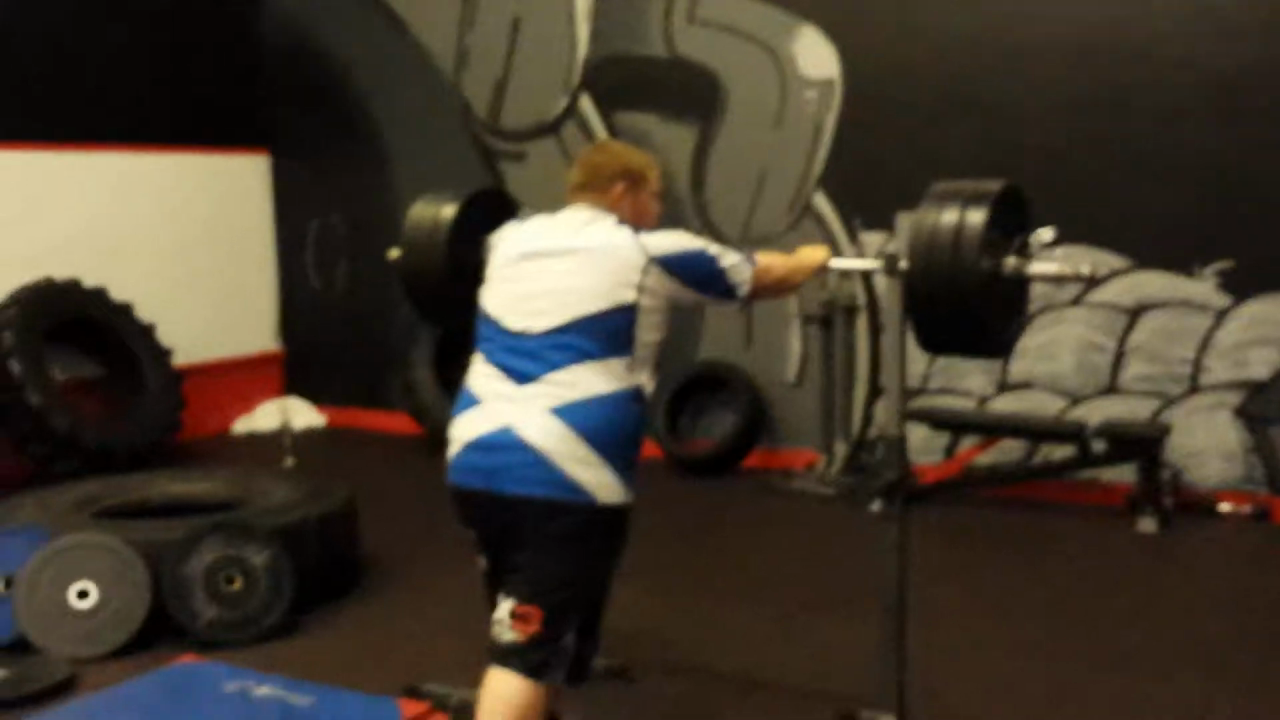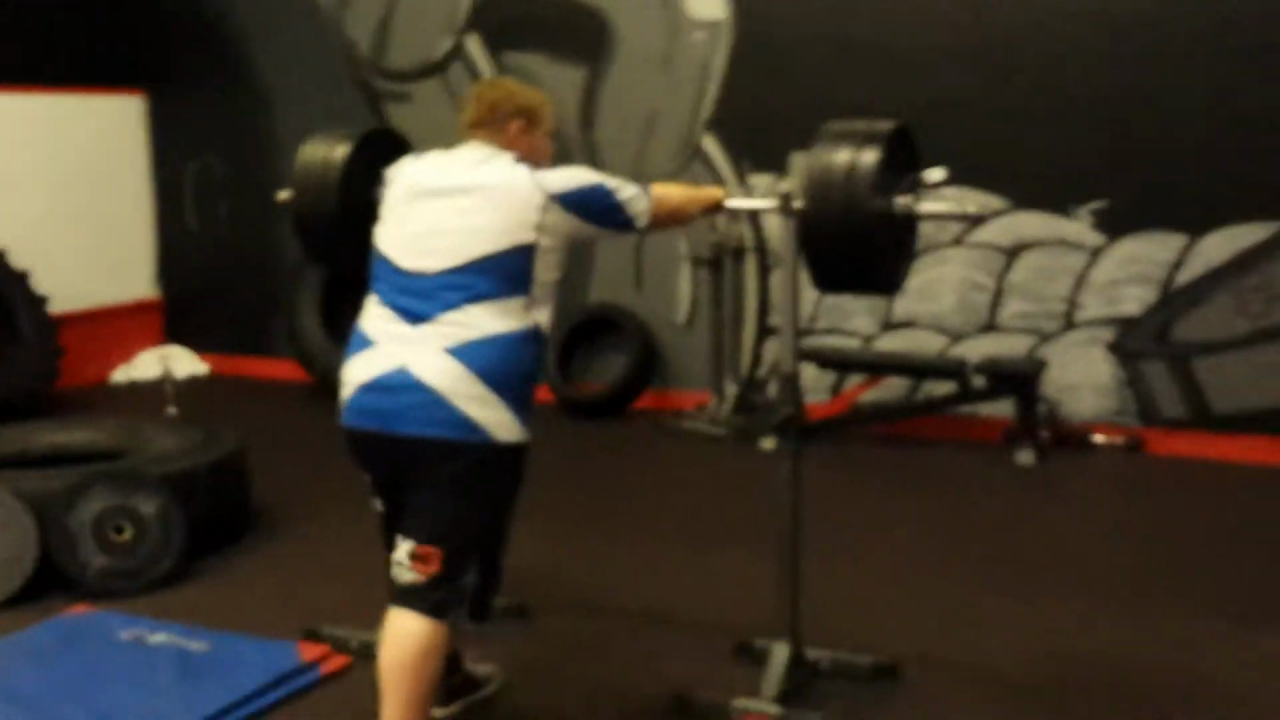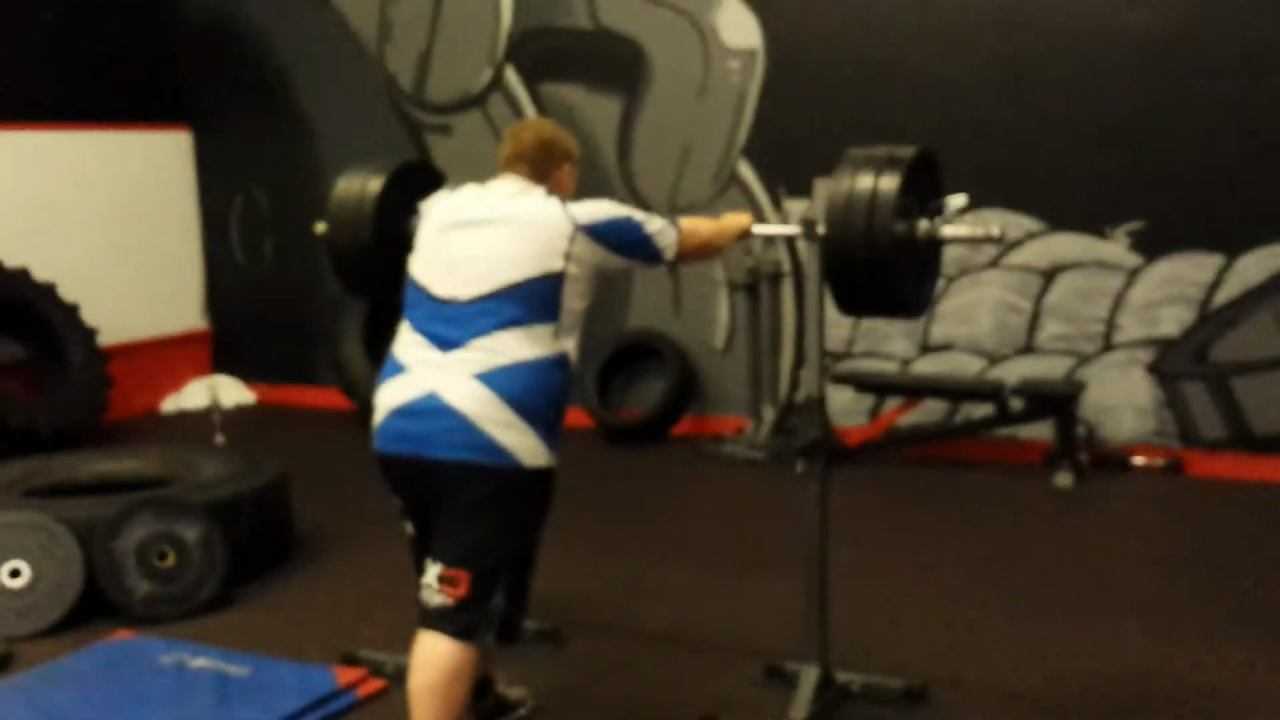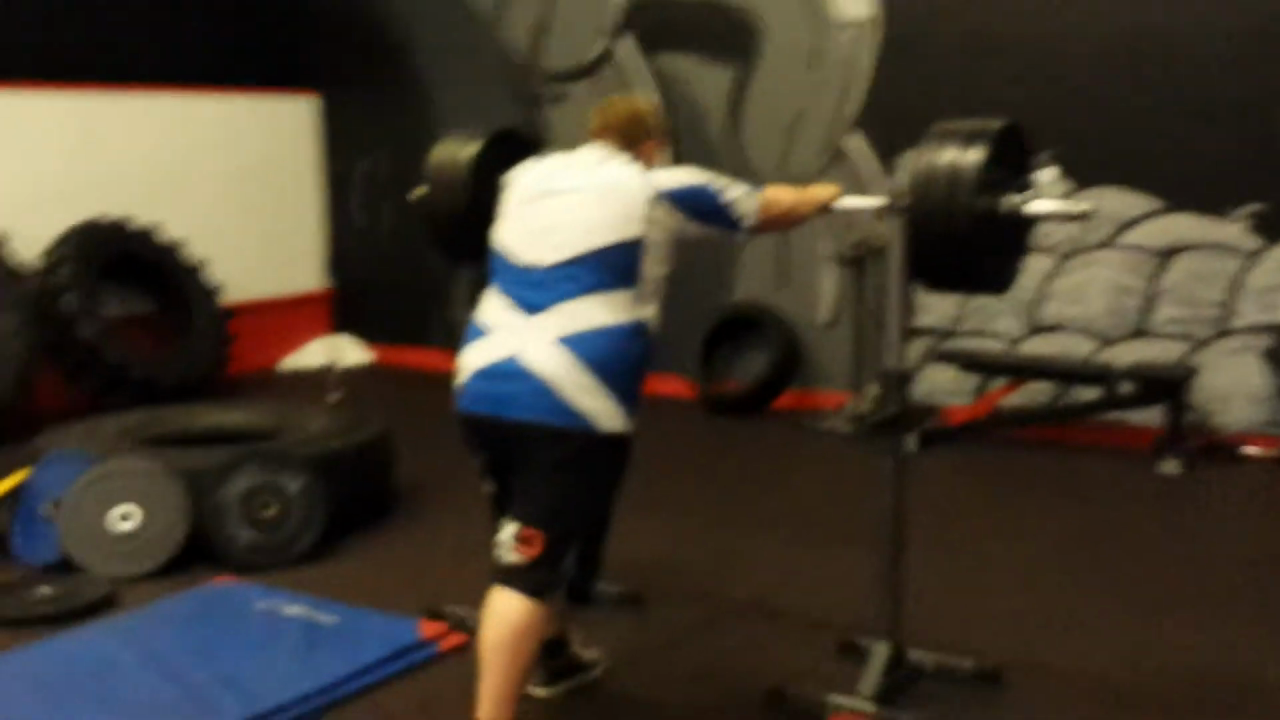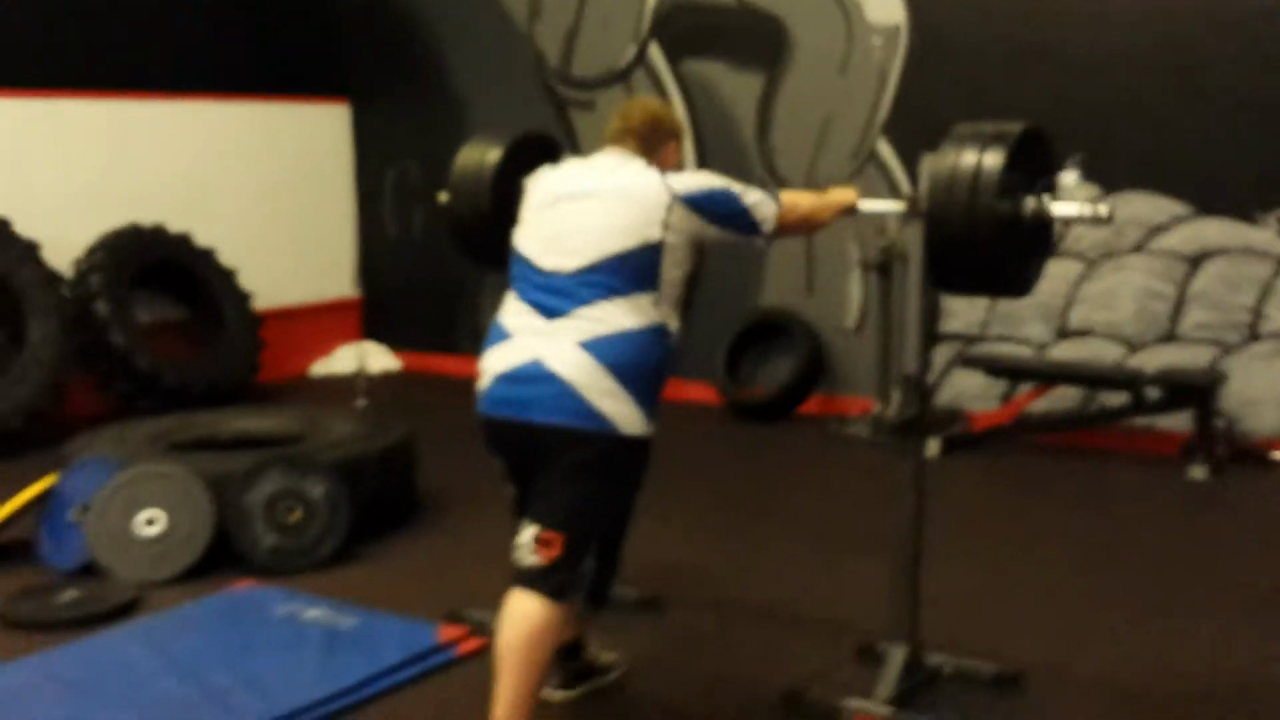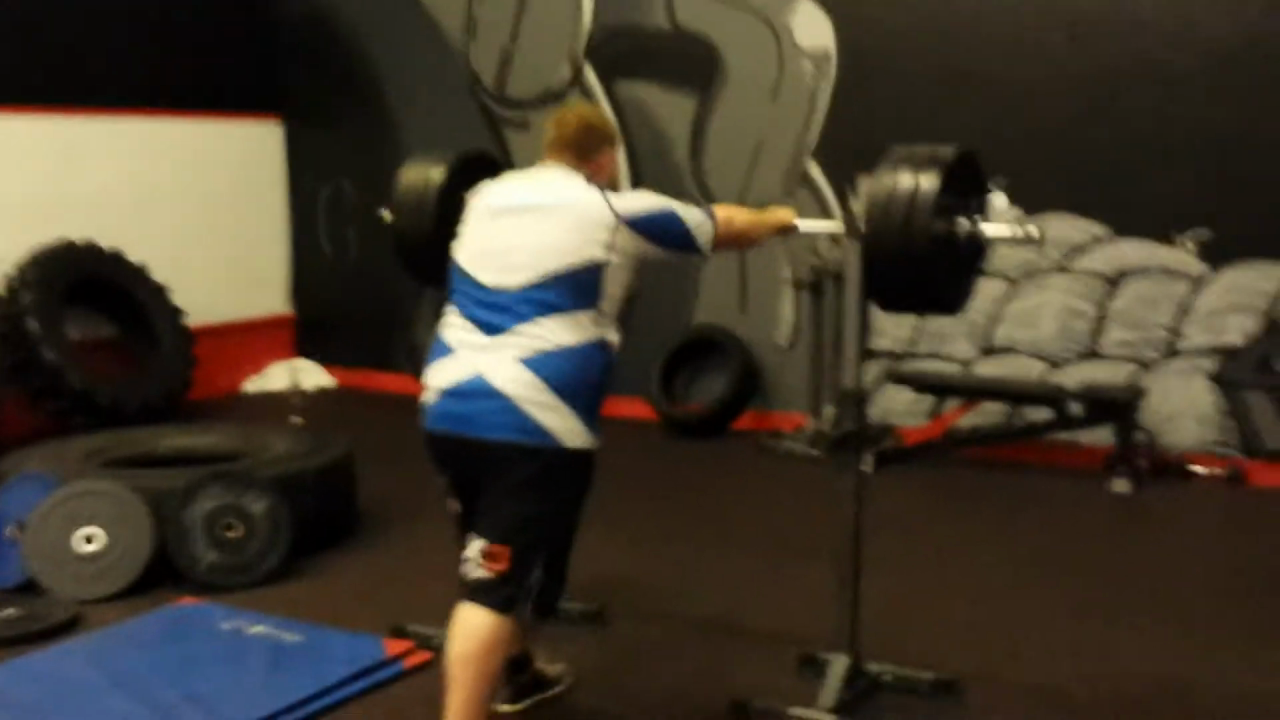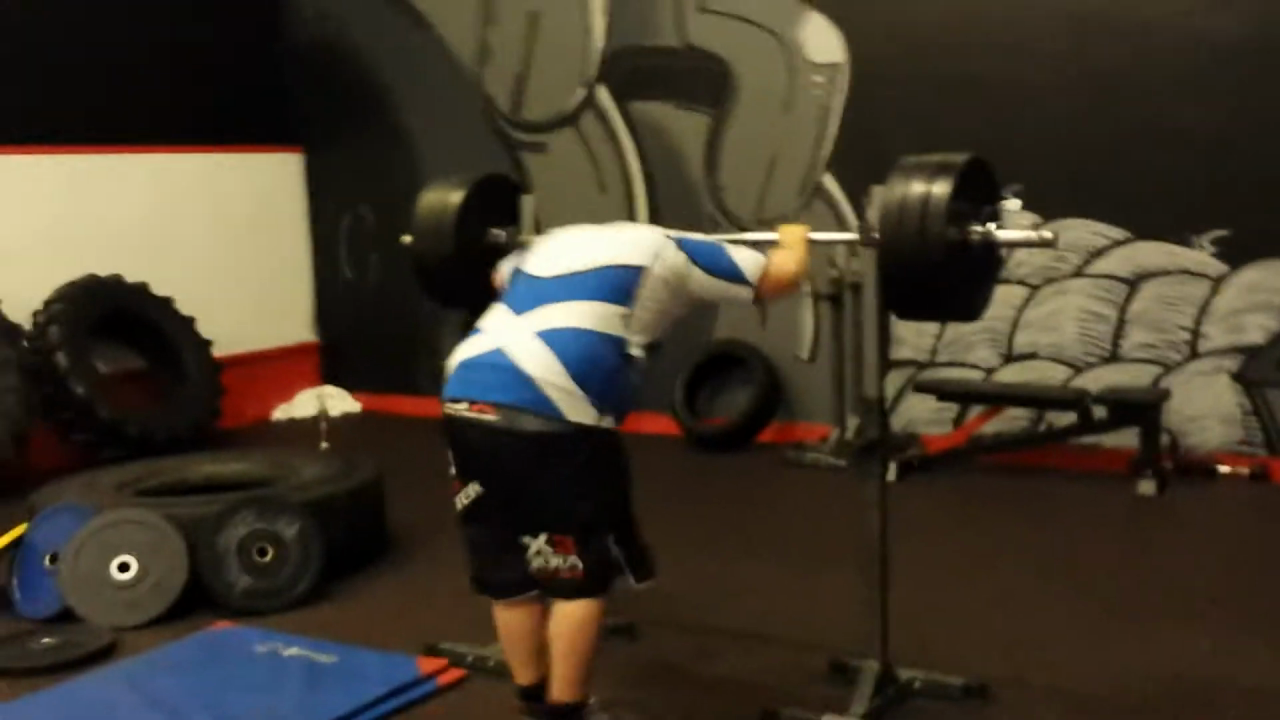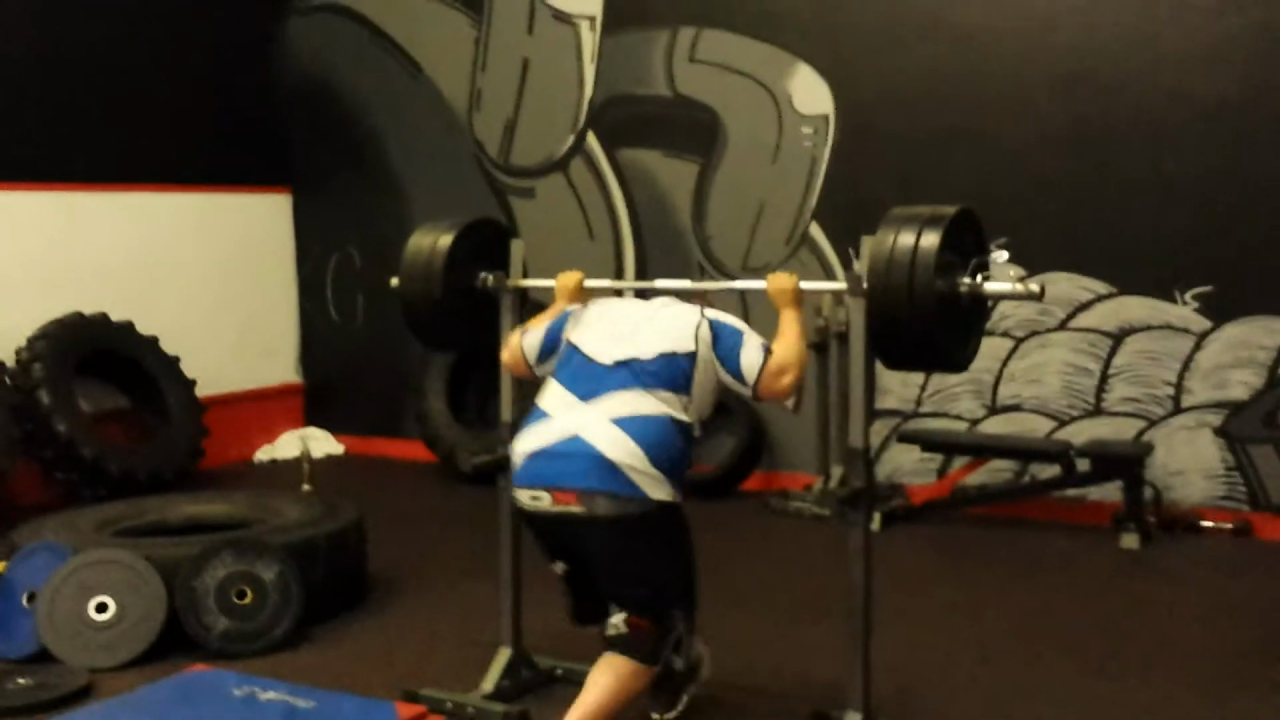
dt=0.4s
person 1, frame 1
left shoulder: (512, 239)
right shoulder: (648, 254)
right elbow: (763, 277)
right wrist: (809, 260)
left hip: (473, 461)
right hip: (561, 475)
left knee: (528, 621)
right knee: (524, 647)
person 1, frame 2
left shoulder: (408, 176)
right shoulder: (546, 191)
right elbow: (659, 206)
right wrist: (708, 195)
left hip: (368, 401)
right hip: (458, 415)
left knee: (429, 561)
right knee: (424, 584)
person 1, frame 3
left shoulder: (441, 208)
right shoulder: (575, 224)
right elbow: (688, 239)
right wrist: (733, 226)
left hip: (399, 426)
right hip: (486, 440)
left knee: (459, 580)
right knee: (452, 607)
person 1, frame 4
left shoulder: (527, 176)
right shoulder: (657, 190)
right elbow: (767, 207)
right wrist: (818, 197)
left hip: (482, 389)
right hip: (565, 403)
left knee: (540, 540)
right knee: (528, 566)
left ankle: (551, 656)
person 1, frame 5
left shoulder: (546, 182)
right shoulder: (674, 195)
right elbow: (785, 213)
right wrist: (837, 201)
left hip: (504, 393)
right hip: (587, 407)
left knee: (560, 542)
right knee: (546, 567)
left ankle: (569, 658)
person 1, frame 6
left shoulder: (485, 197)
right shoulder: (611, 215)
right elbow: (722, 230)
right wrist: (775, 220)
left hip: (448, 408)
right hip: (531, 421)
left knee: (506, 560)
right knee: (496, 583)
person 1, frame 7
left shoulder: (563, 238)
right shoulder: (670, 250)
left elbow: (504, 280)
right elbow: (778, 277)
right wrist: (792, 243)
left hip: (465, 398)
right hip: (551, 410)
left knee: (508, 567)
right knee: (585, 565)
person 1, frame 8
left shoulder: (592, 311)
right shoulder: (714, 327)
left elbow: (513, 358)
right elbow: (779, 379)
left wrist: (564, 302)
right wrist: (790, 308)
left hip: (535, 480)
right hip: (620, 489)
left knee: (618, 605)
right knee: (646, 637)
left ankle: (667, 682)
